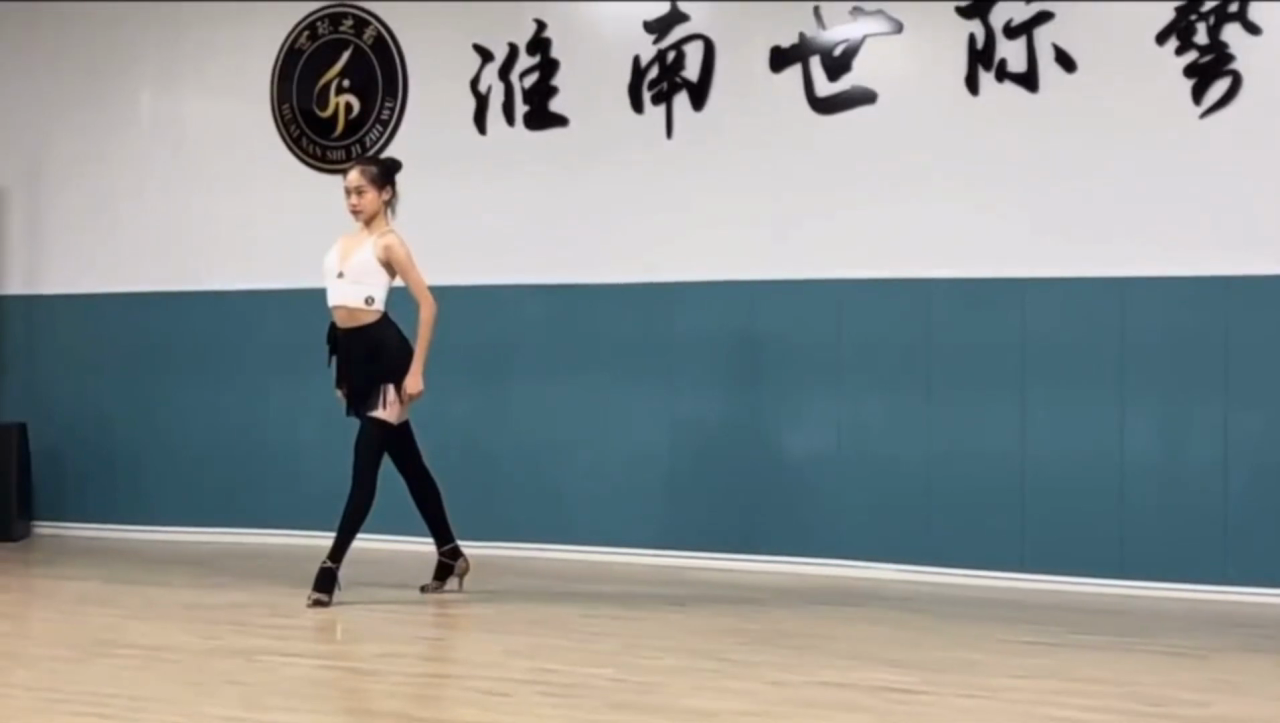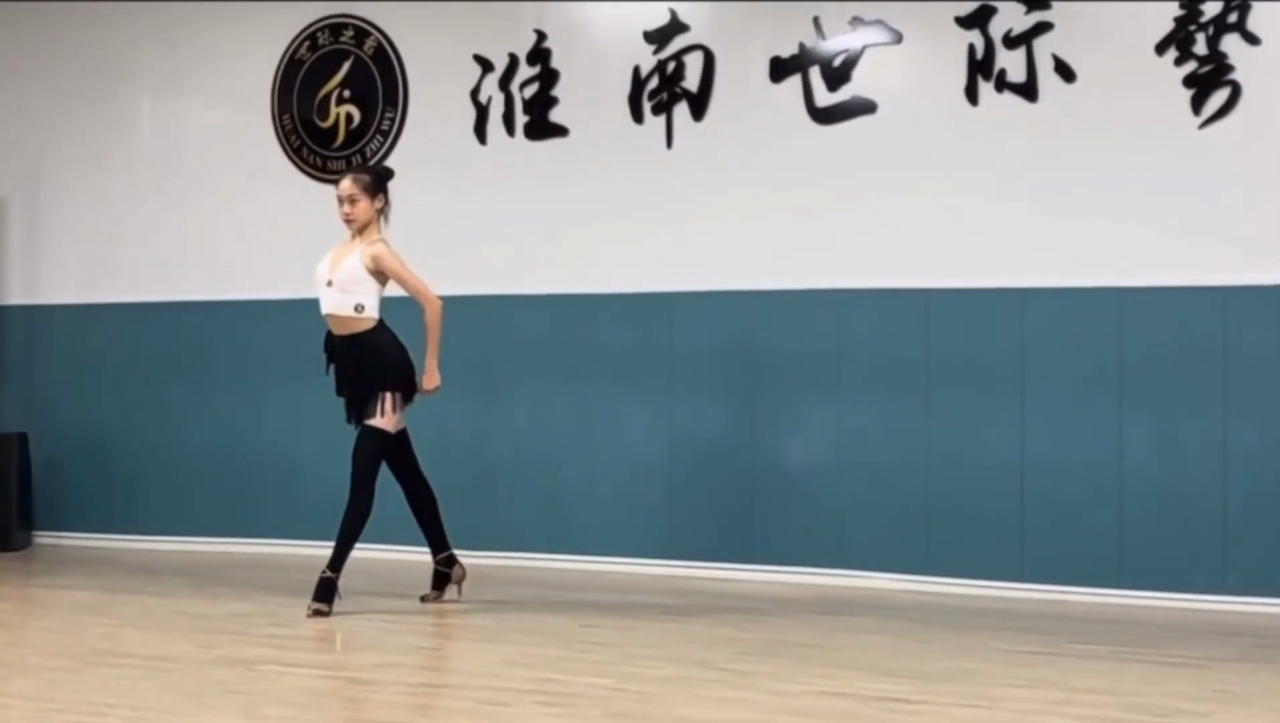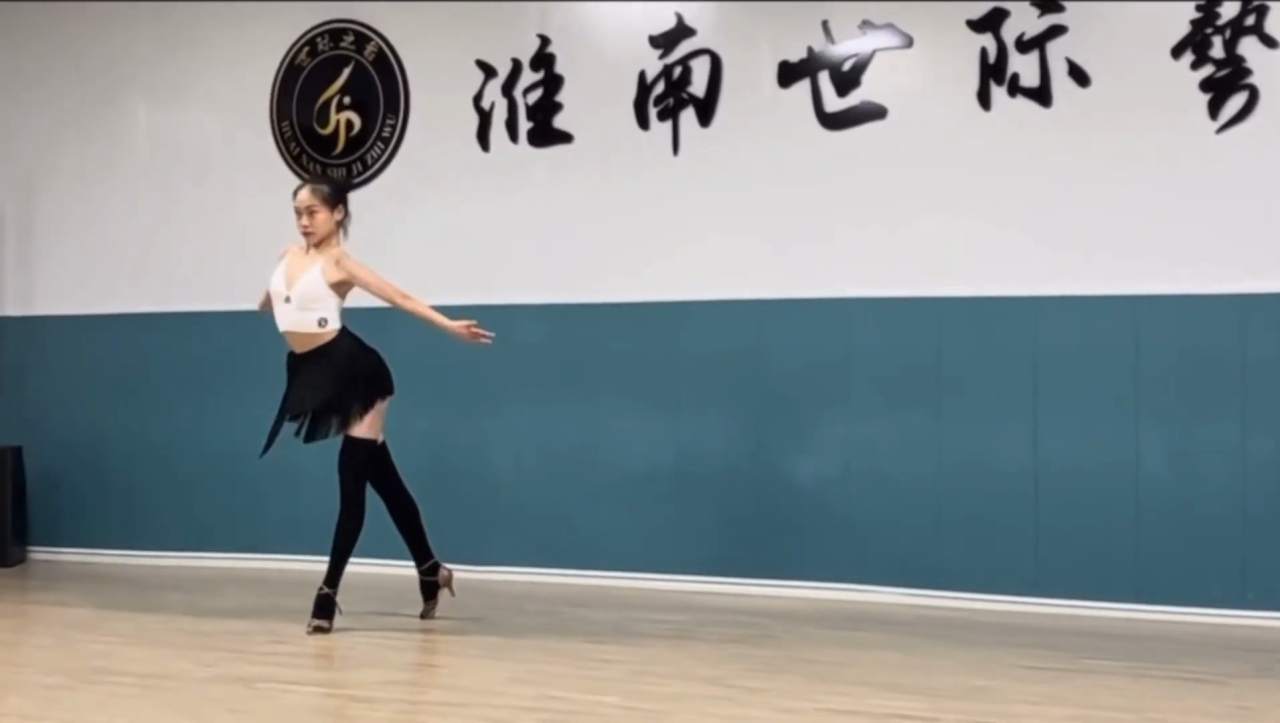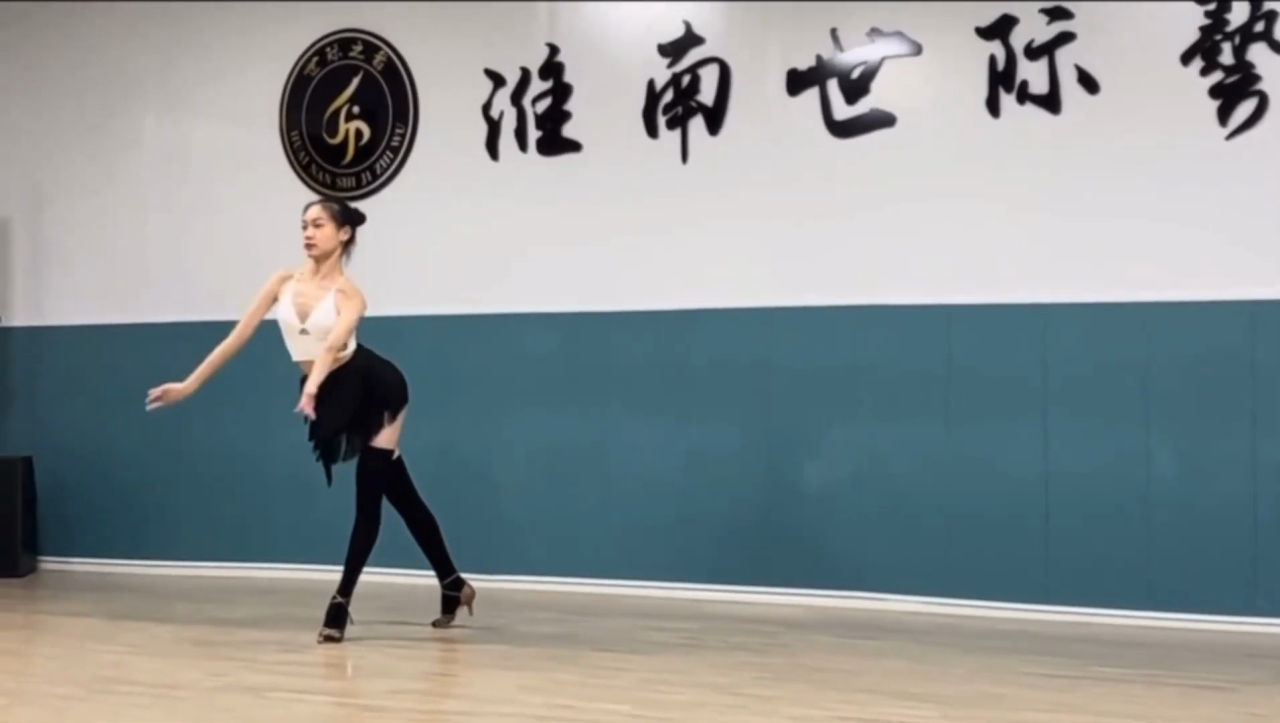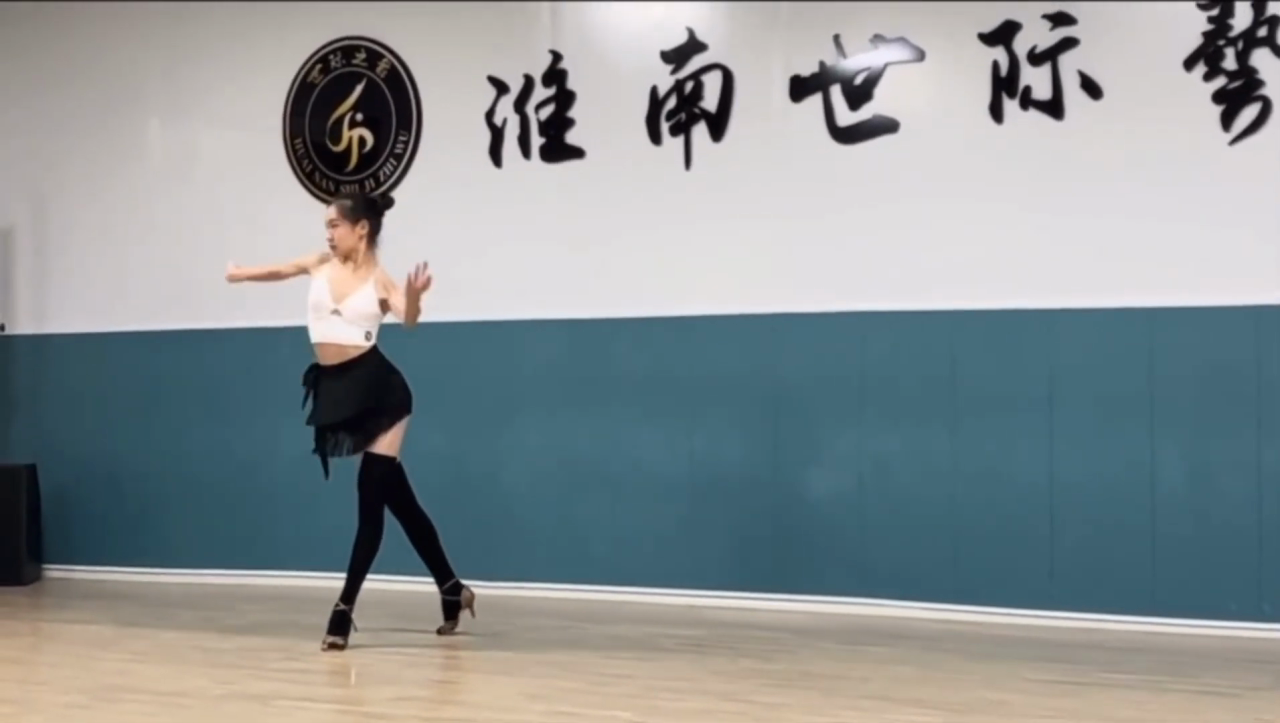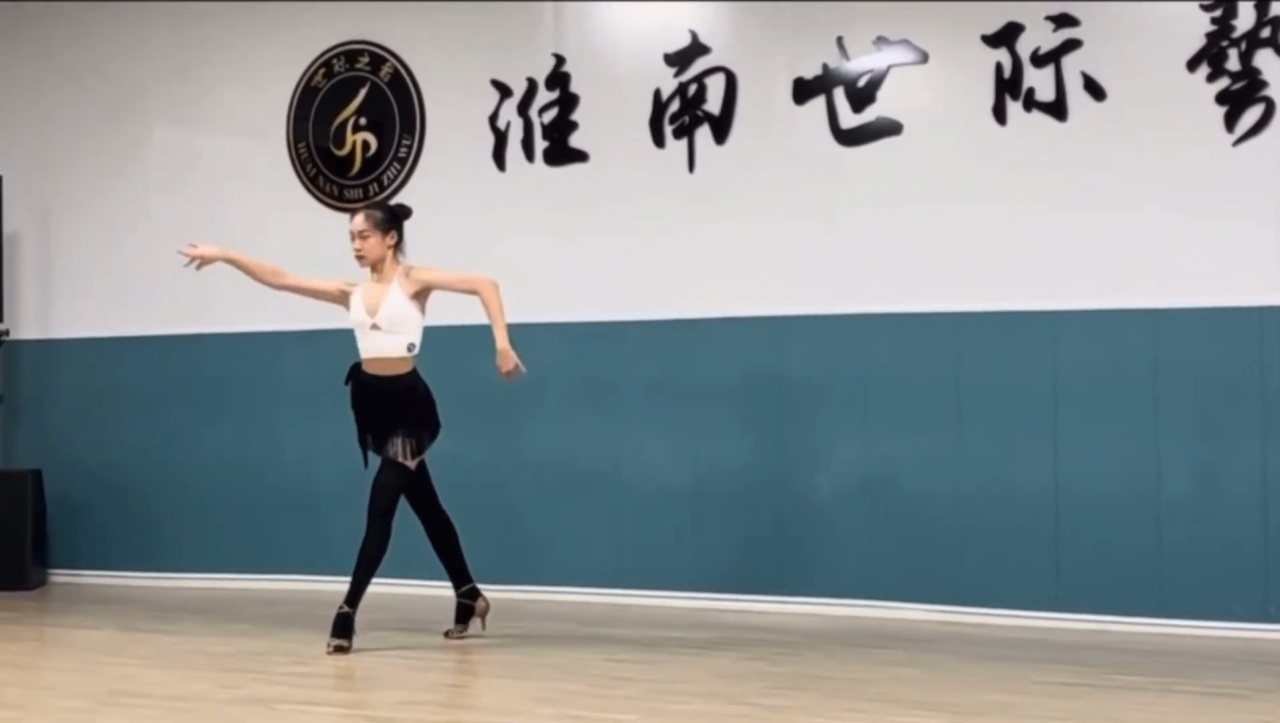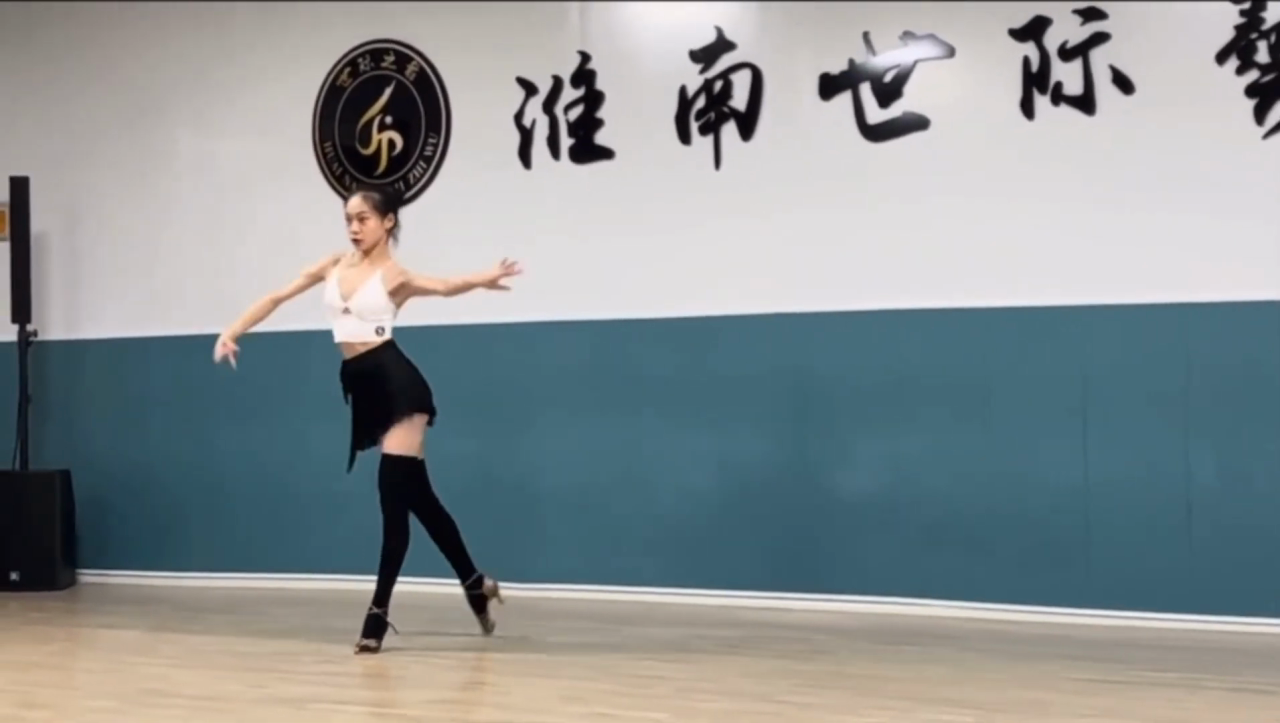
dt=0.7s
person 1, frame 1
left shoulder: (388, 242)
right shoulder: (346, 241)
left elbow: (427, 304)
left wrist: (416, 370)
right wrist: (339, 366)
left hip: (381, 351)
right hip: (351, 351)
left knee: (365, 463)
right knee: (407, 461)
left ankle: (331, 567)
right ankle: (450, 554)
person 1, frame 2
left shoulder: (377, 251)
right shoulder: (342, 249)
left elbow: (430, 302)
left wrist: (431, 366)
left hip: (380, 359)
right hip: (351, 358)
left knee: (363, 470)
right knee: (403, 468)
left ankle: (330, 577)
right ankle: (445, 562)
person 1, frame 3
left shoulder: (339, 262)
right shoulder: (289, 254)
left elbow: (397, 296)
right elbow: (274, 295)
left wrist: (449, 325)
right wrist: (268, 303)
left hip: (354, 370)
right hip: (312, 372)
left knee: (353, 478)
right knee: (381, 475)
left ankle: (328, 593)
right ankle: (430, 569)
person 1, frame 4
left shoulder: (349, 296)
right shoulder: (282, 281)
left elbow: (333, 345)
right elbow: (239, 334)
left wrist: (313, 386)
right wrist: (190, 384)
left hip: (373, 387)
right hip: (331, 396)
left knee: (370, 493)
right knee: (396, 490)
left ankle: (340, 602)
right ankle: (451, 583)
person 1, frame 5
left shoulder: (381, 282)
right shoulder: (319, 264)
left elbow: (408, 317)
right elbow: (278, 270)
left wrist: (413, 297)
right wrist: (241, 274)
left hip: (378, 388)
right hip: (333, 388)
left knee: (372, 495)
right knee: (395, 494)
left ankle: (344, 609)
right ankle: (451, 588)
person 1, frame 6
left shoulder: (413, 279)
right shoulder: (351, 291)
left elbow: (485, 286)
right elbow: (276, 280)
left wrist: (502, 346)
right wrist: (227, 256)
left hip: (406, 400)
right hip: (371, 397)
left knee: (380, 505)
right knee: (424, 503)
left ankle: (347, 613)
right ankle: (469, 595)
person 1, frame 7
left shoulder: (393, 275)
right shoulder: (334, 265)
left elbow: (441, 286)
right elbow: (278, 297)
left wrist: (486, 279)
right wrist: (231, 332)
left hip: (397, 385)
right hip: (366, 388)
left knee: (394, 498)
right knee: (417, 498)
left ankle: (379, 611)
right ankle: (475, 583)
